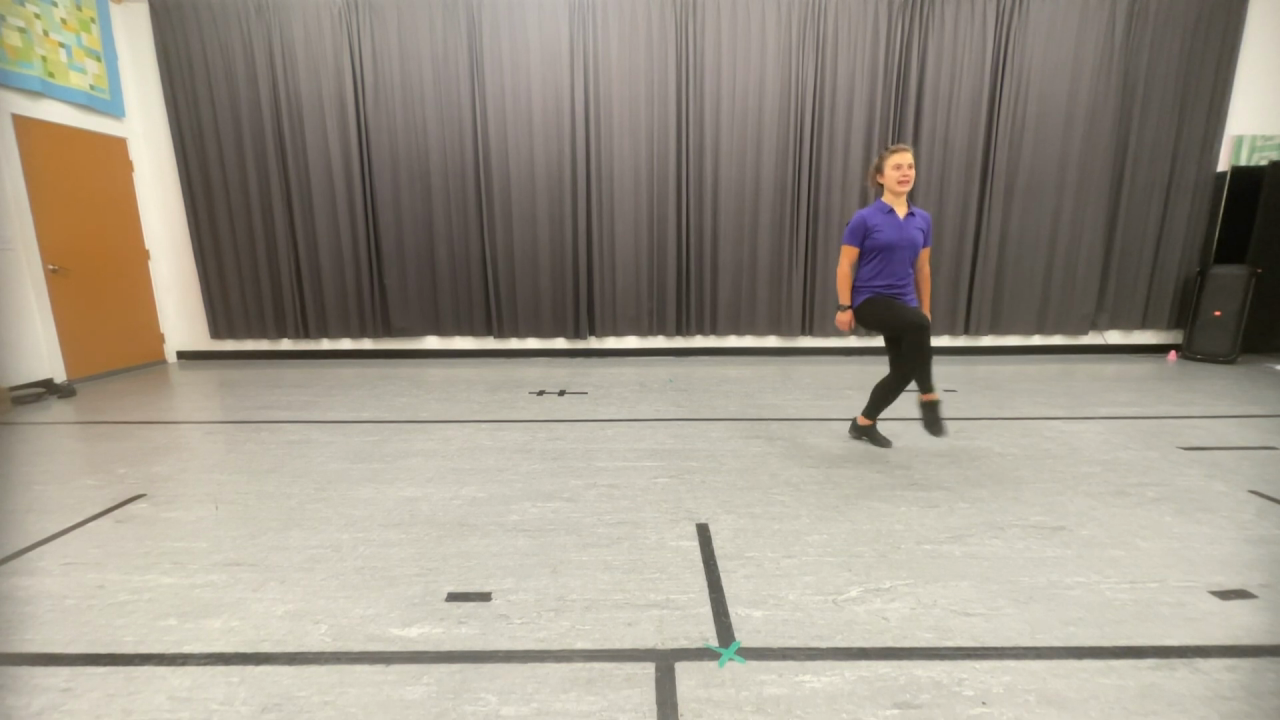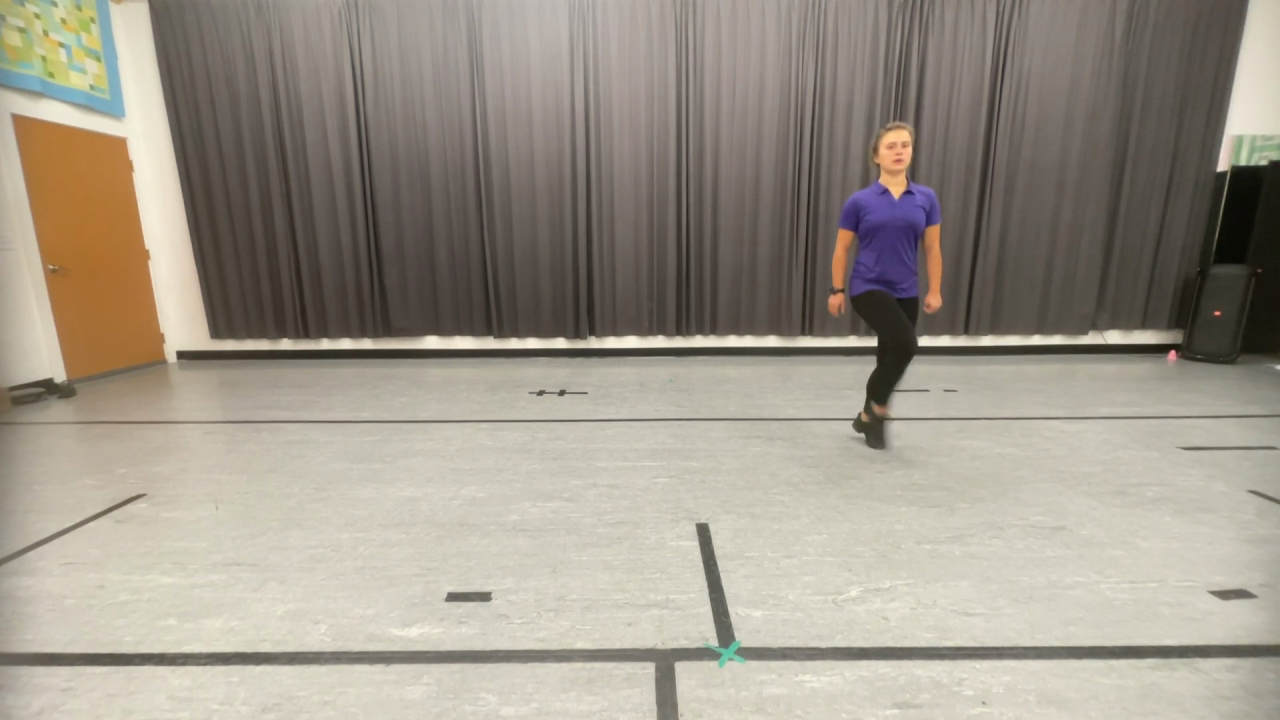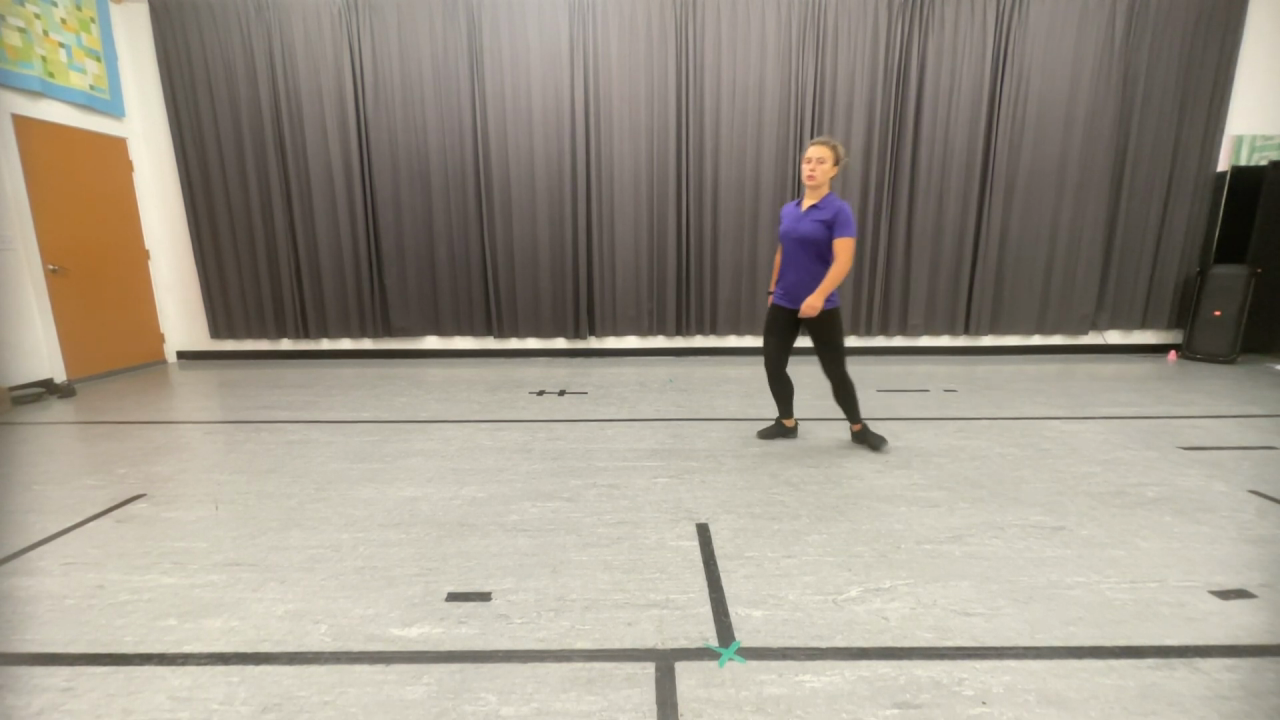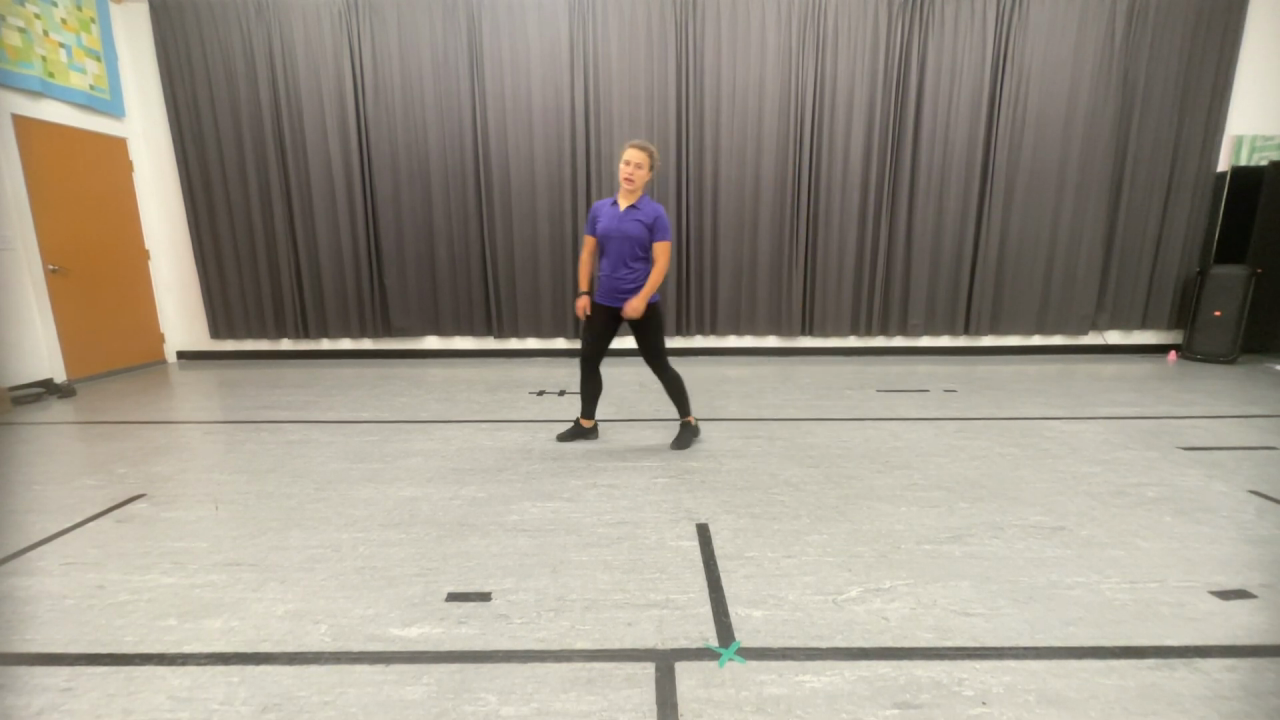
dt=1s
person 1, frame 1
left shoulder: (922, 220)
right shoulder: (865, 219)
left elbow: (922, 268)
right elbow: (845, 266)
left wrist: (924, 308)
right wrist: (844, 308)
left hip: (902, 303)
right hip: (869, 301)
left knee: (902, 373)
right knee: (917, 325)
left ankle: (864, 423)
right ankle: (928, 396)
person 1, frame 2
left shoulder: (926, 198)
right shoulder: (859, 201)
left elbow: (932, 248)
right elbow: (842, 249)
left wrist: (934, 290)
right wrist: (837, 290)
left hip: (906, 294)
right hip: (868, 288)
left knee: (891, 358)
right knee: (905, 344)
left ankle: (867, 417)
right ankle: (878, 411)
person 1, frame 3
left shoulder: (838, 211)
right shoulder: (787, 211)
left elbow: (842, 261)
left wrist: (818, 296)
right wrist: (773, 291)
left hip: (821, 306)
right hip: (784, 303)
left knee: (835, 370)
right knee: (773, 364)
left ankle: (859, 428)
right ankle: (787, 422)
person 1, frame 4
left shoulder: (654, 213)
right shoulder: (599, 209)
left elbow: (661, 262)
right elbow: (587, 255)
left wrist: (641, 298)
right wrist: (583, 293)
left hip: (641, 302)
right hip: (605, 302)
left knee: (658, 364)
right knee: (588, 361)
left ankle: (688, 422)
right ankle: (586, 424)
